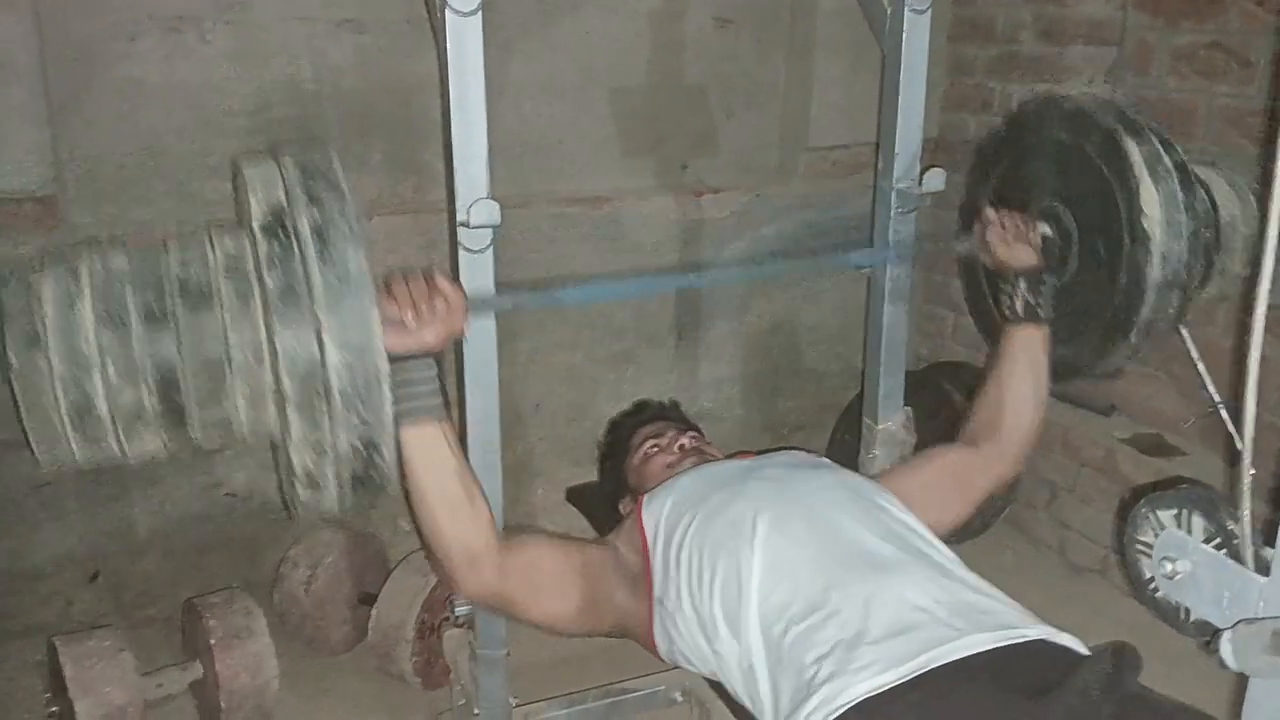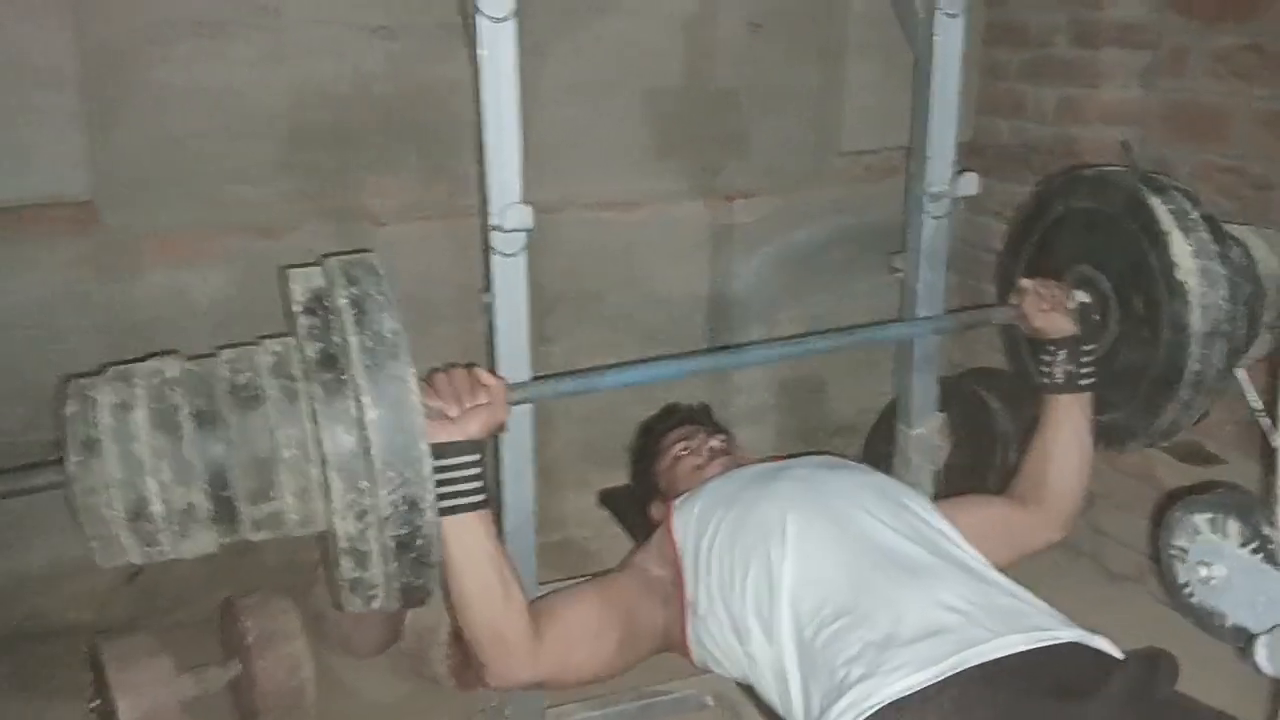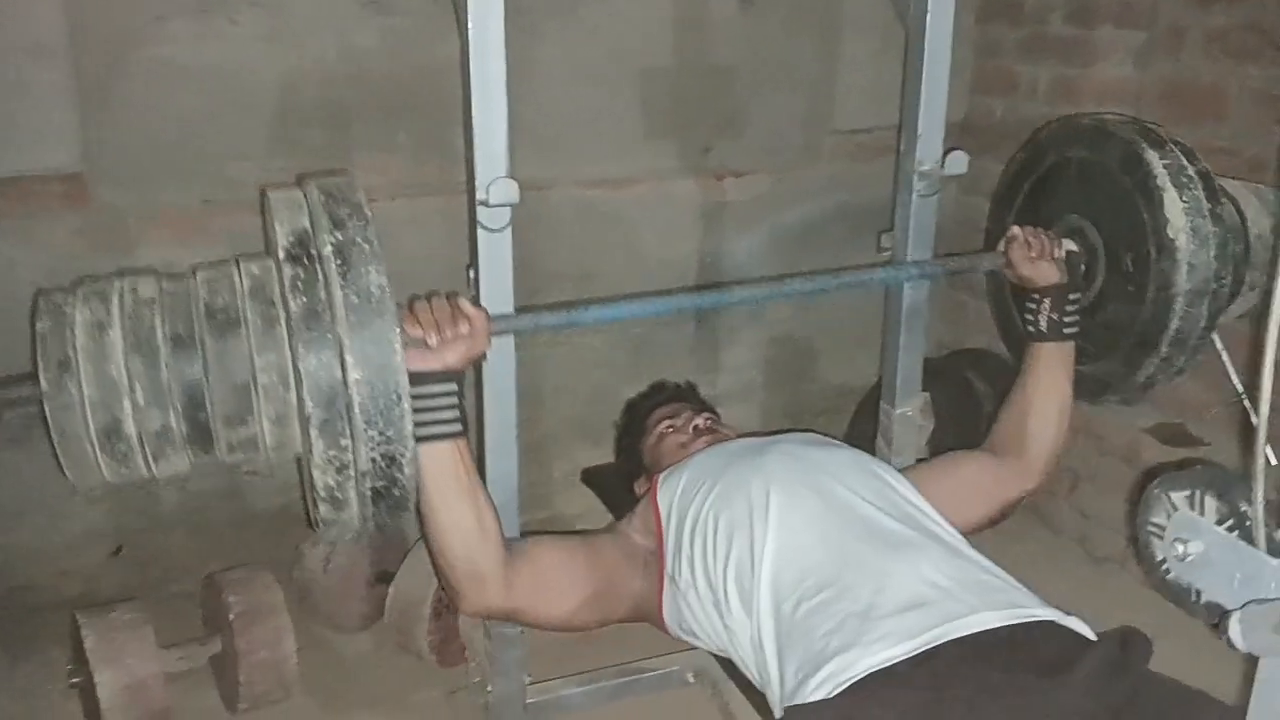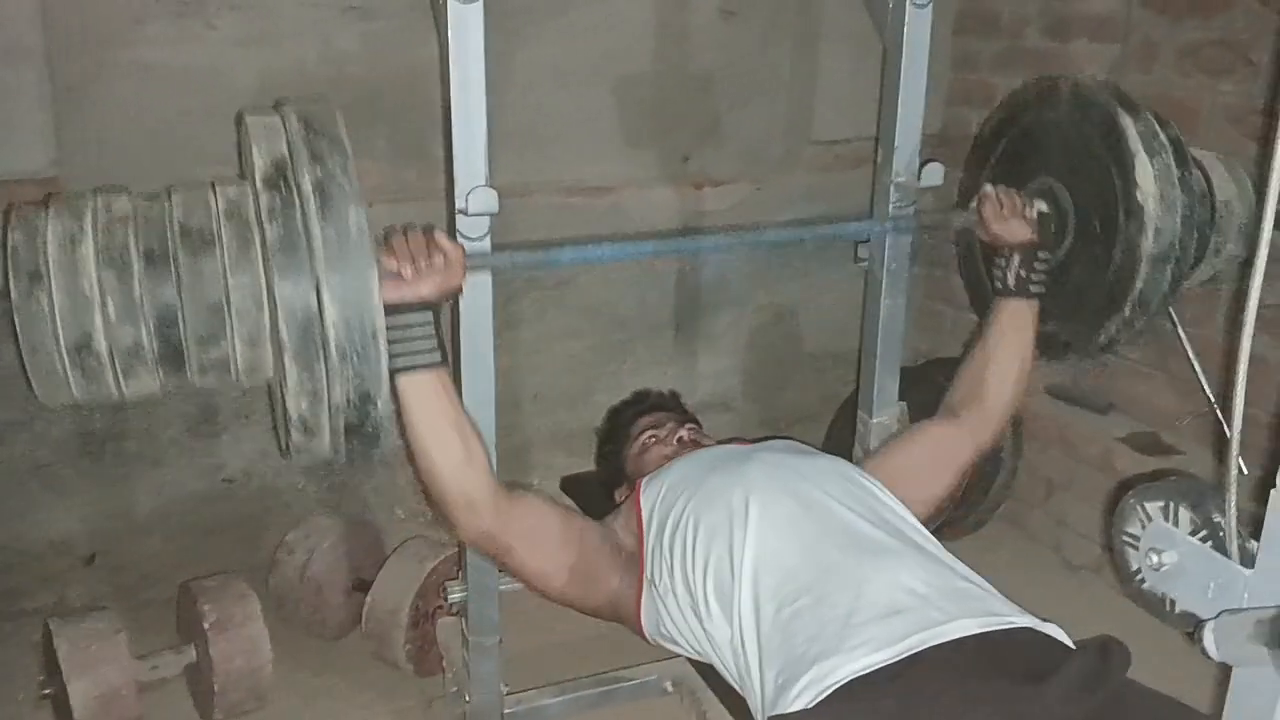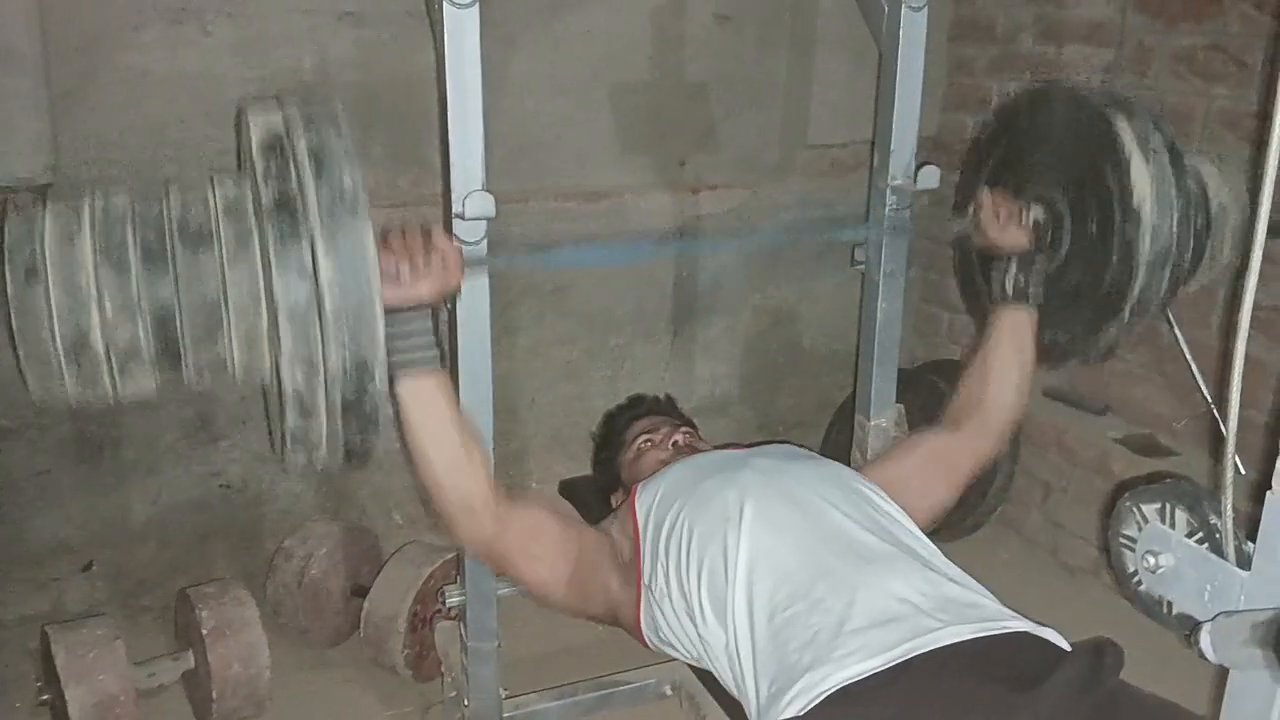
dt=0.4s
person 1, frame 1
left shoulder: (838, 485)
right shoulder: (638, 559)
left elbow: (995, 447)
right elbow: (479, 562)
left wrist: (1024, 285)
right wrist: (414, 373)
person 1, frame 2
left shoulder: (876, 491)
right shoulder: (670, 570)
left elbow: (1044, 512)
right elbow: (512, 651)
left wrist: (1065, 354)
right wrist: (455, 461)
person 1, frame 3
left shoulder: (855, 473)
right shoulder: (649, 542)
left elbow: (1017, 463)
right elbow: (487, 580)
left wrist: (1050, 305)
right wrist: (435, 388)
left hip: (1041, 643)
person 1, frame 4
left shoulder: (836, 479)
right shoulder: (627, 552)
left elbow: (970, 418)
right elbow: (479, 507)
left wrist: (1019, 266)
right wrist: (410, 320)
left hip: (1020, 651)
person 1, frame 5
left shoulder: (830, 483)
right shoulder: (628, 552)
left elbow: (975, 430)
right elbow: (479, 515)
left wrist: (1016, 269)
right wrist: (409, 322)
